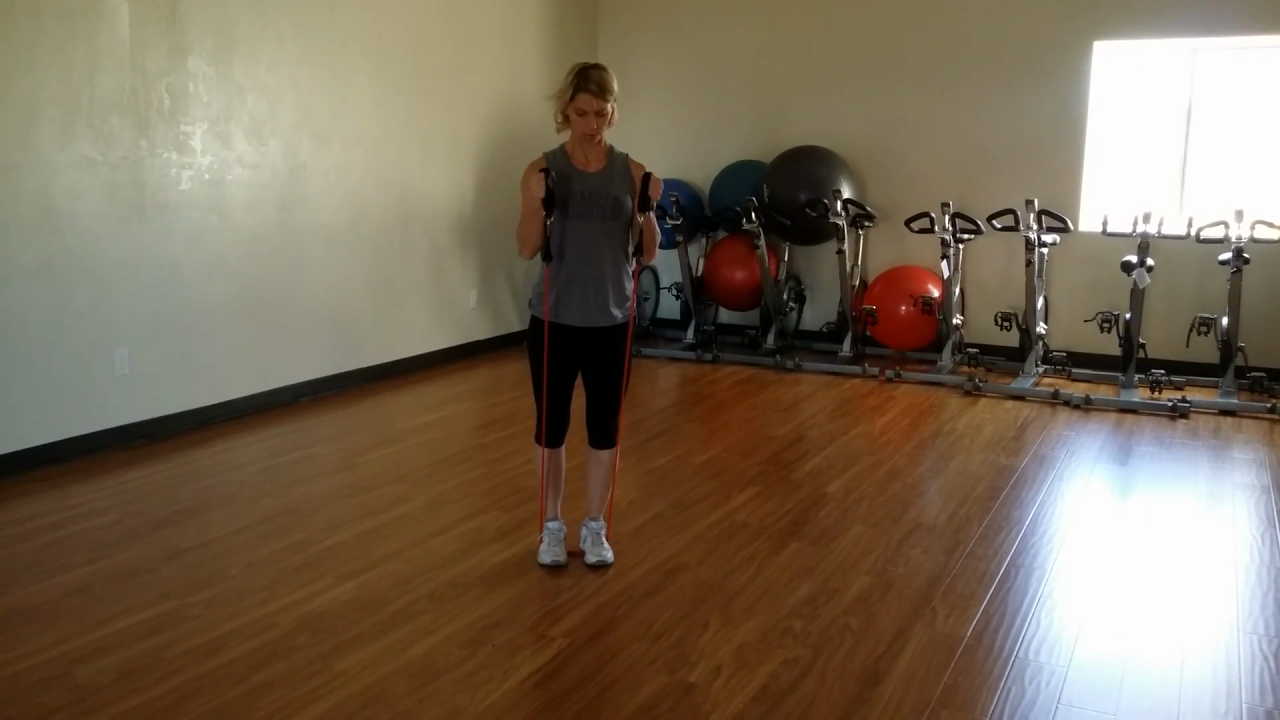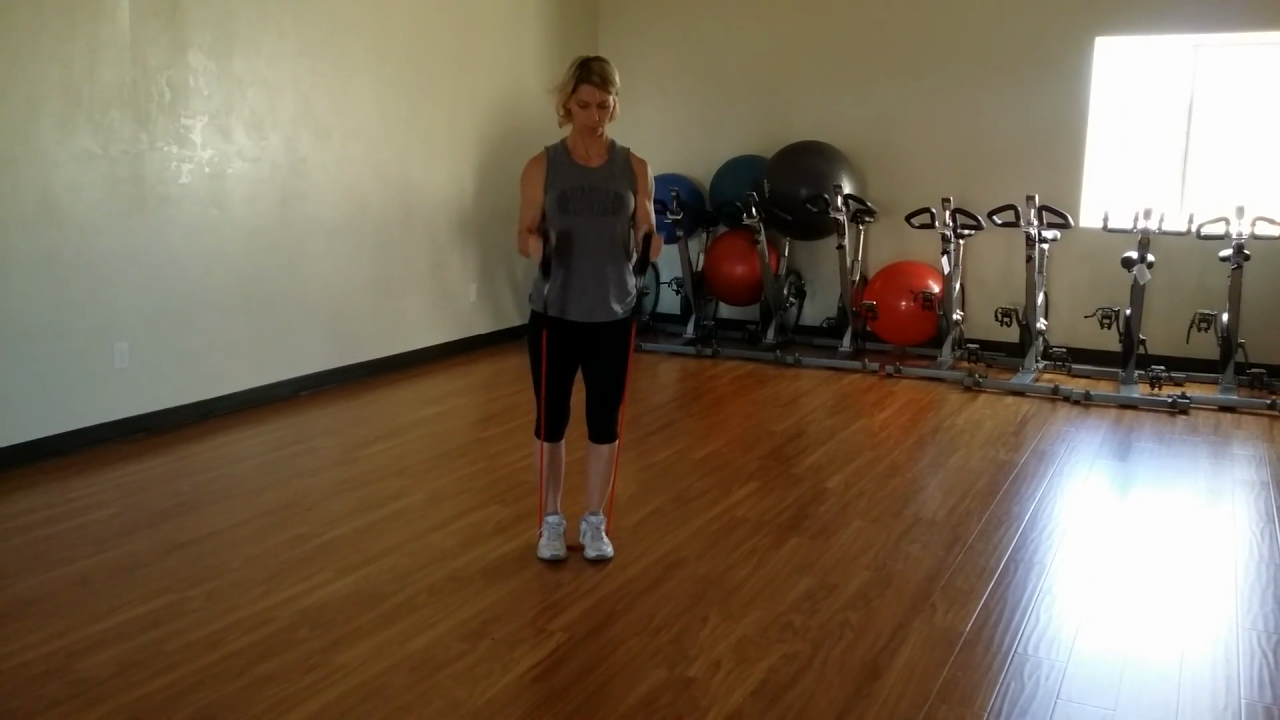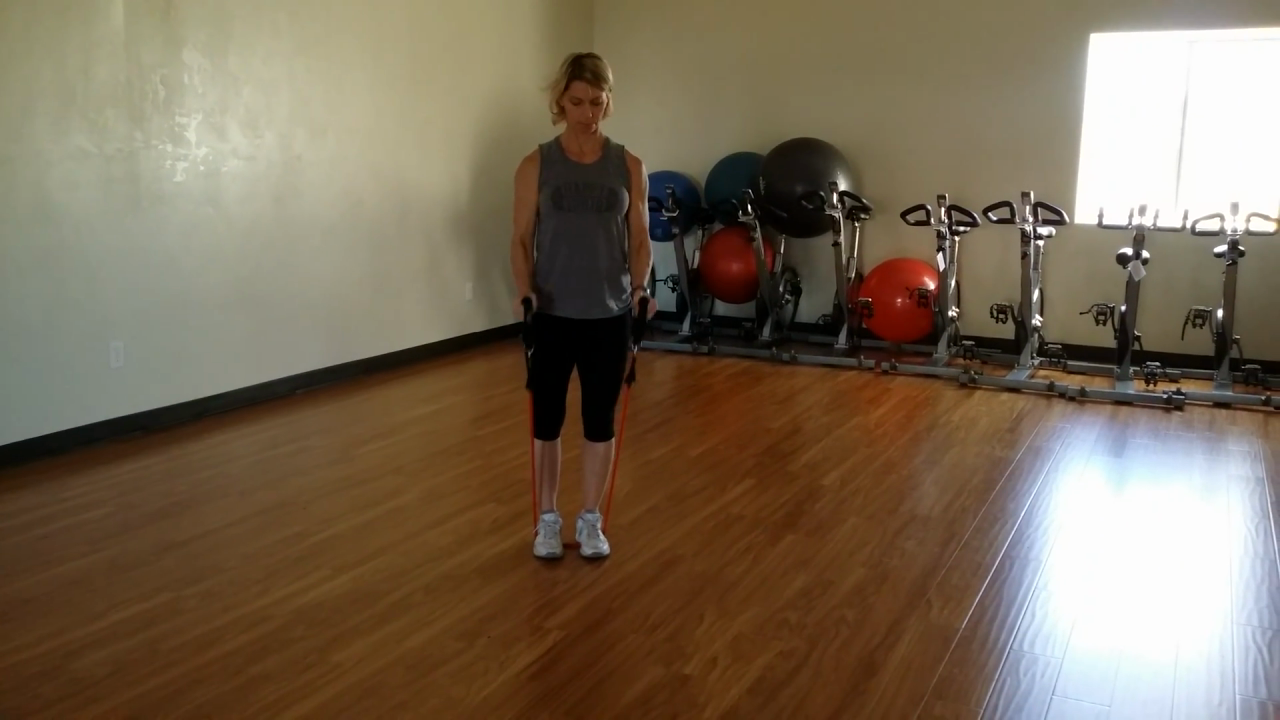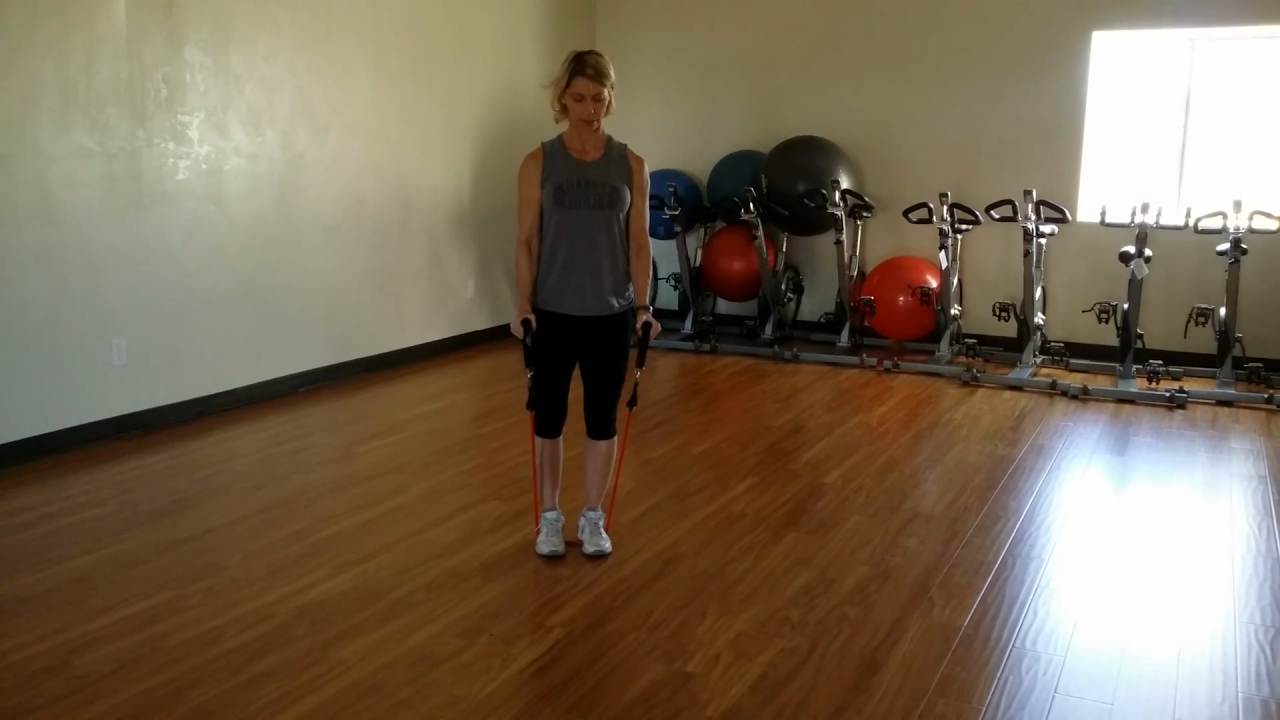
dt=0.3s
person 1, frame 1
left shoulder: (632, 171)
right shoulder: (542, 168)
left elbow: (647, 252)
right elbow: (526, 249)
left wrist: (649, 210)
right wrist: (536, 203)
left hip: (611, 322)
right hip: (554, 320)
left knee: (604, 427)
right knee: (551, 426)
left ankle: (594, 527)
right ankle: (551, 525)
person 1, frame 2
left shoulder: (634, 168)
right shoulder: (542, 166)
left elbow: (646, 237)
right elbow: (525, 234)
left wrist: (648, 243)
right wrist: (532, 243)
left hip: (613, 316)
right hip: (554, 315)
left knee: (604, 422)
right knee: (551, 421)
left ankle: (594, 522)
right ankle: (551, 520)
person 1, frame 3
left shoulder: (629, 165)
right shoulder: (536, 164)
left elbow: (640, 239)
right elbow: (521, 238)
left wrist: (639, 285)
right wrist: (523, 288)
left hip: (609, 316)
right hip: (550, 316)
left knee: (600, 420)
right knee: (546, 419)
left ankle: (590, 520)
right ankle: (547, 518)
person 1, frame 4
left shoulder: (630, 164)
right shoulder: (539, 162)
left elbow: (639, 241)
right elbow: (526, 241)
left wrist: (642, 304)
right wrist: (523, 305)
left hip: (610, 314)
right hip: (552, 313)
left knee: (602, 418)
right knee: (548, 417)
left ankle: (593, 518)
right ankle: (550, 517)
